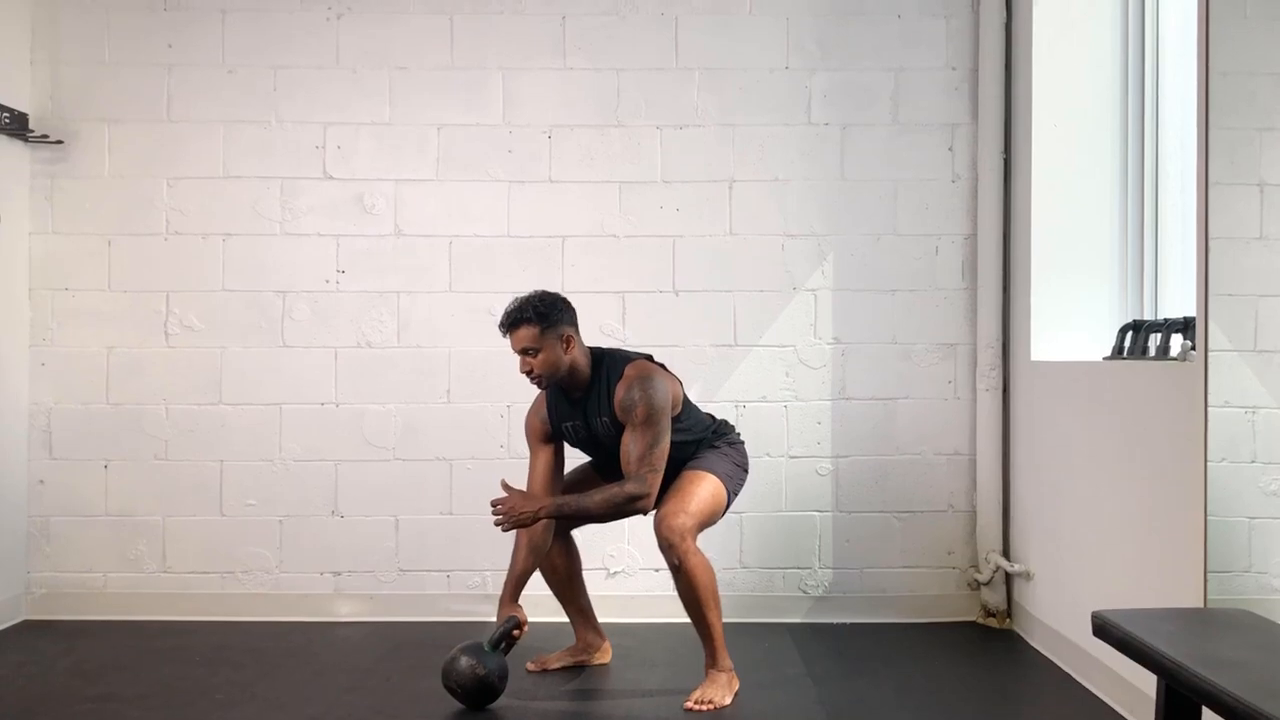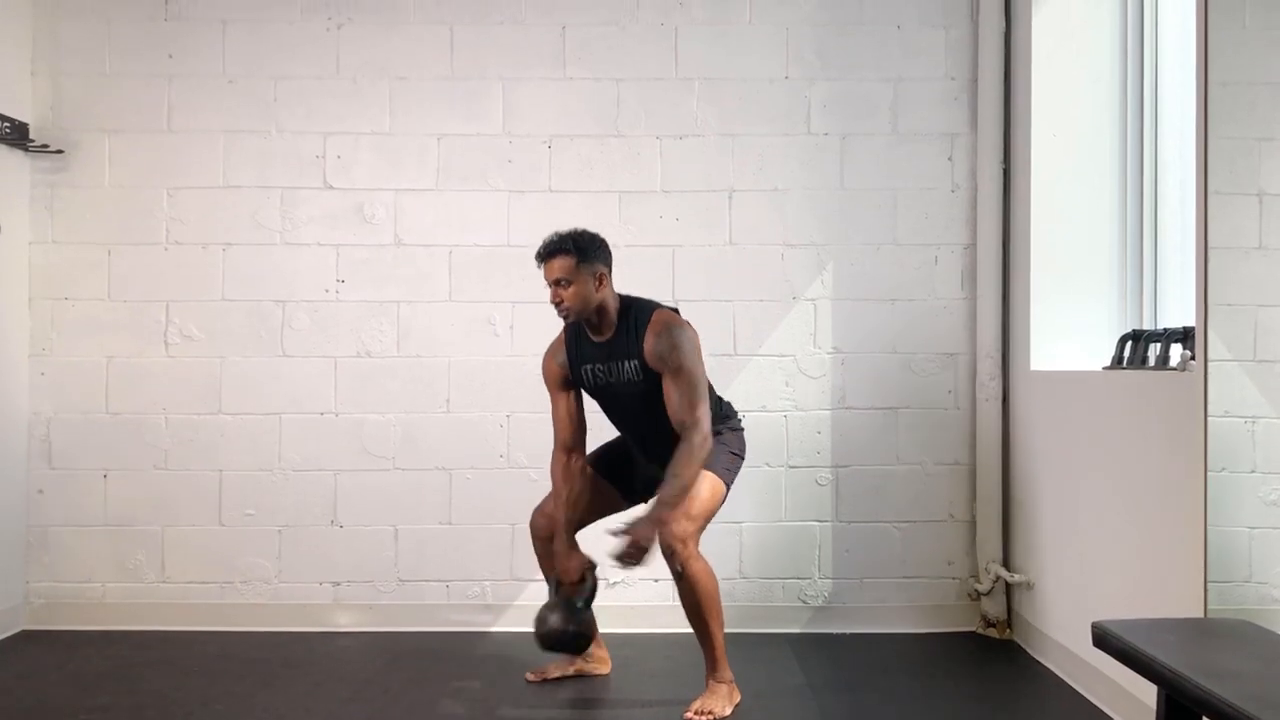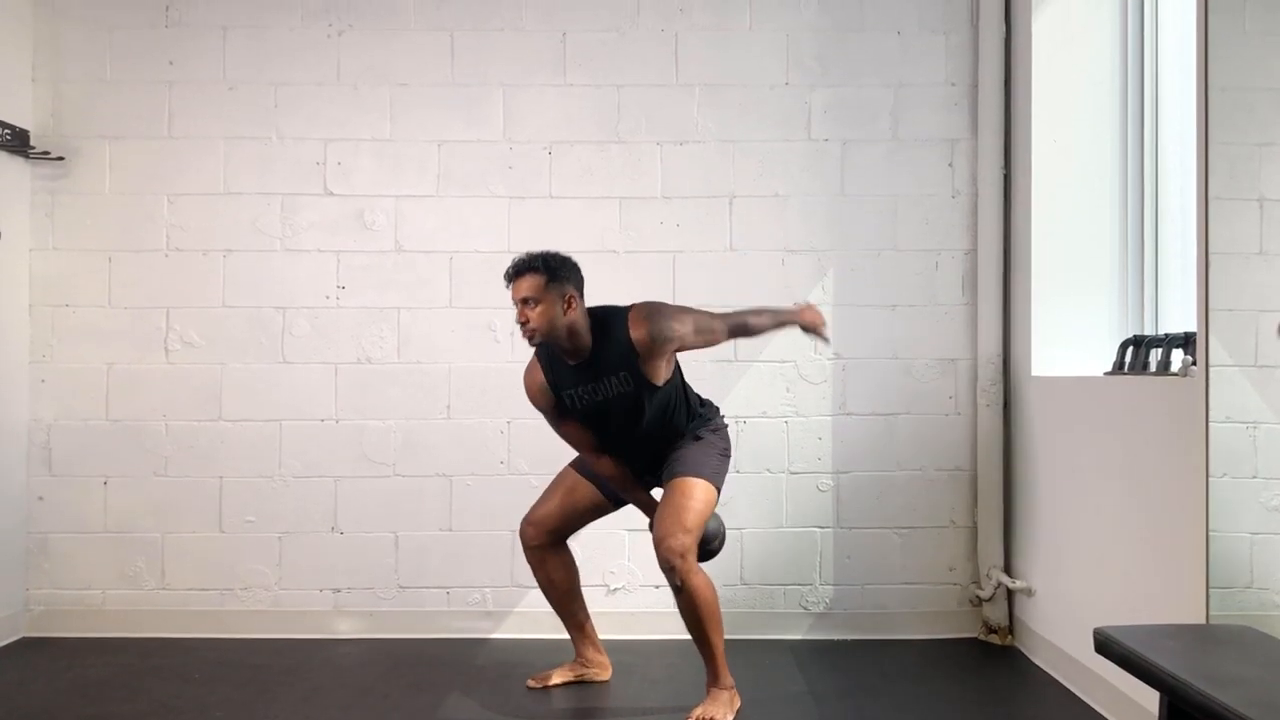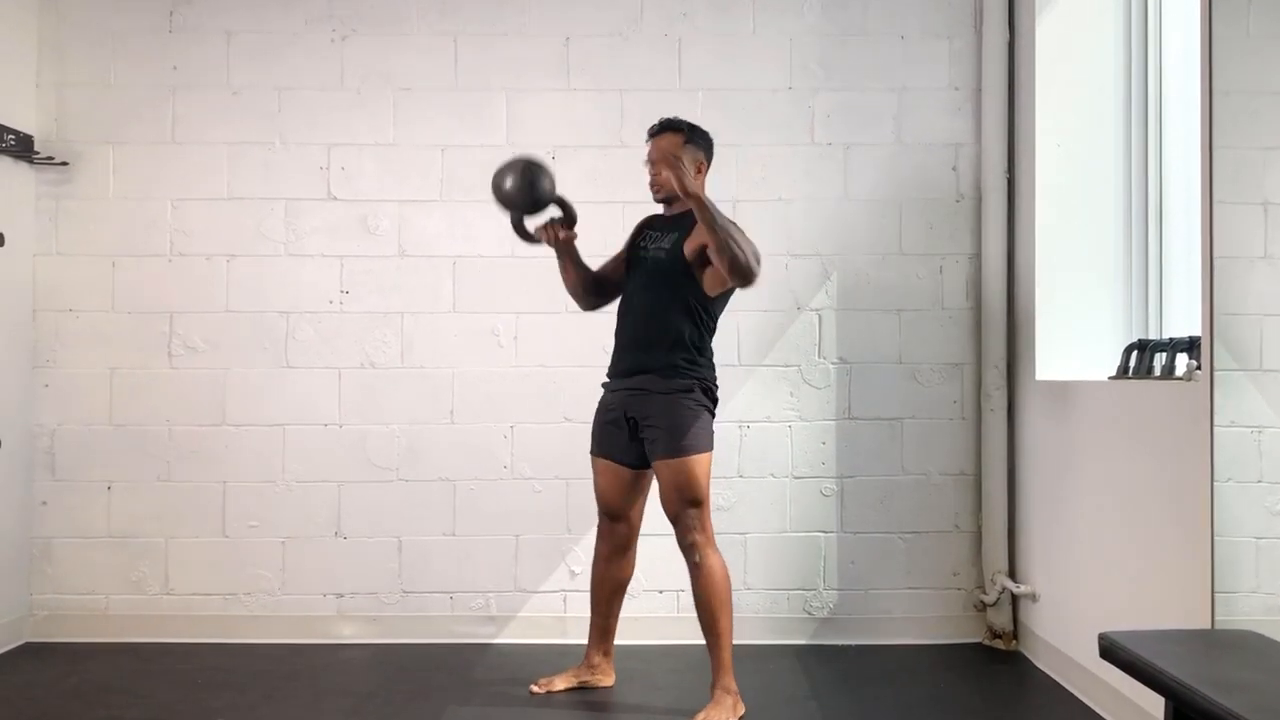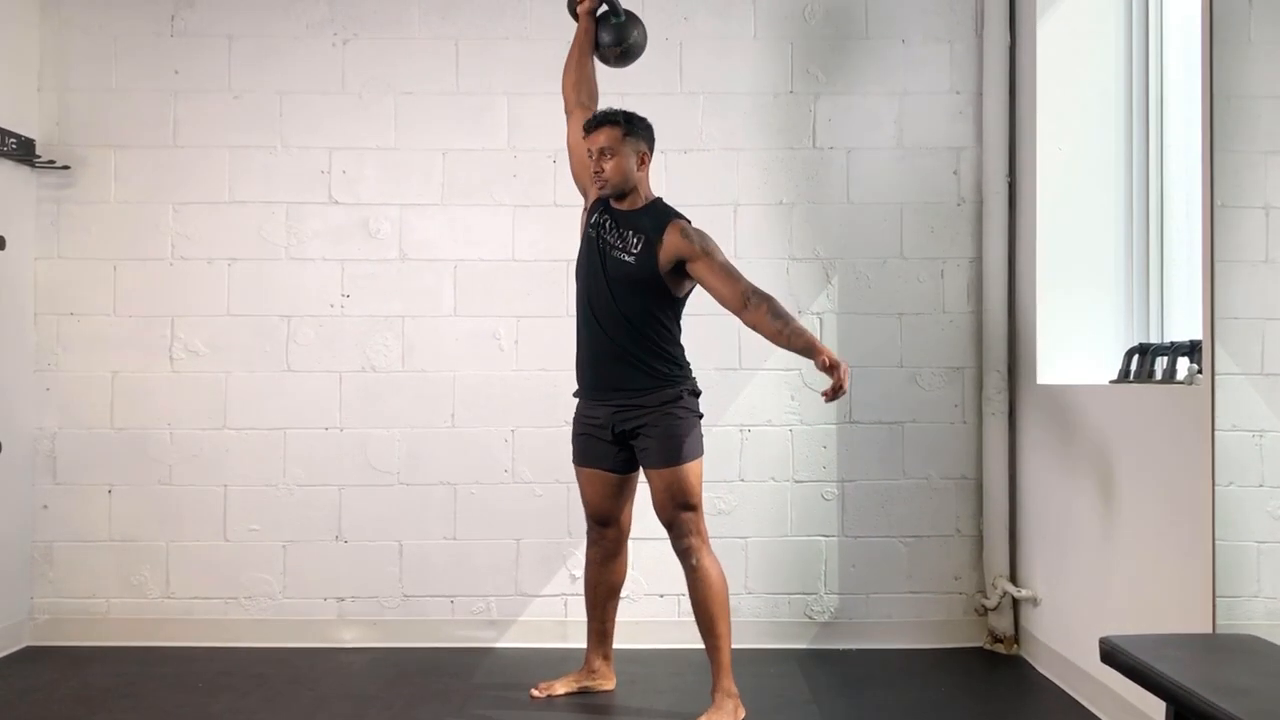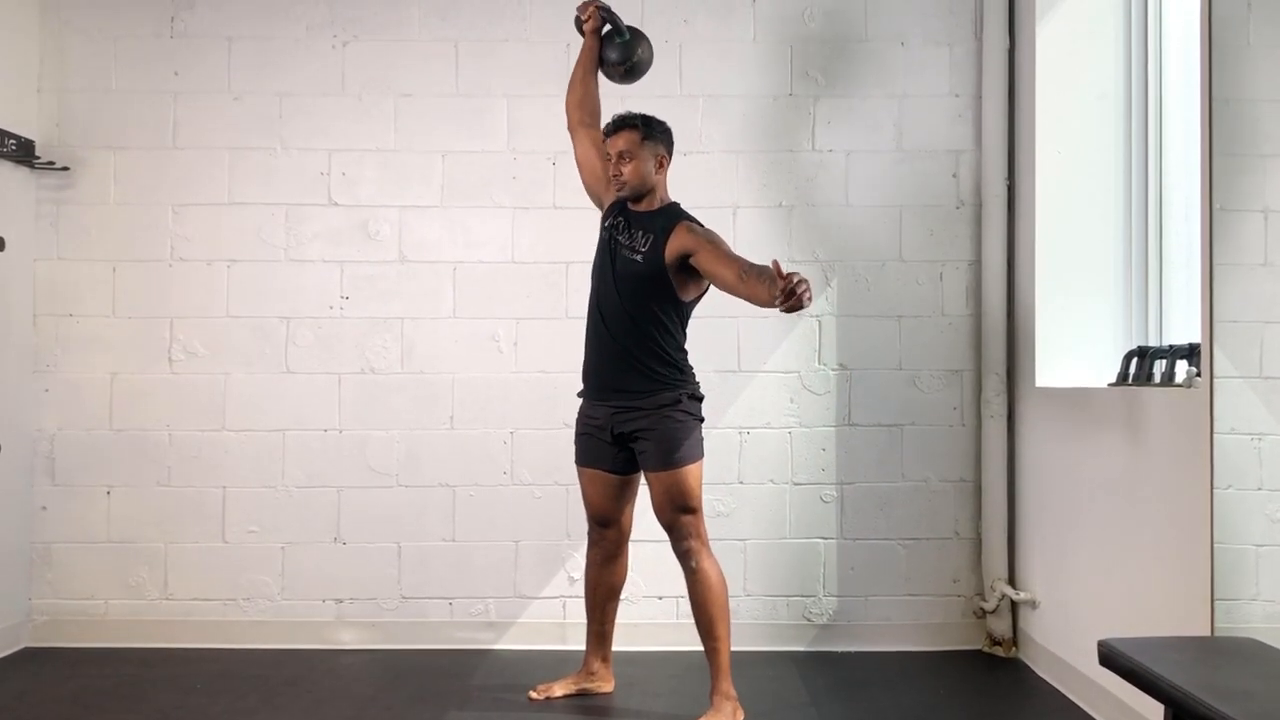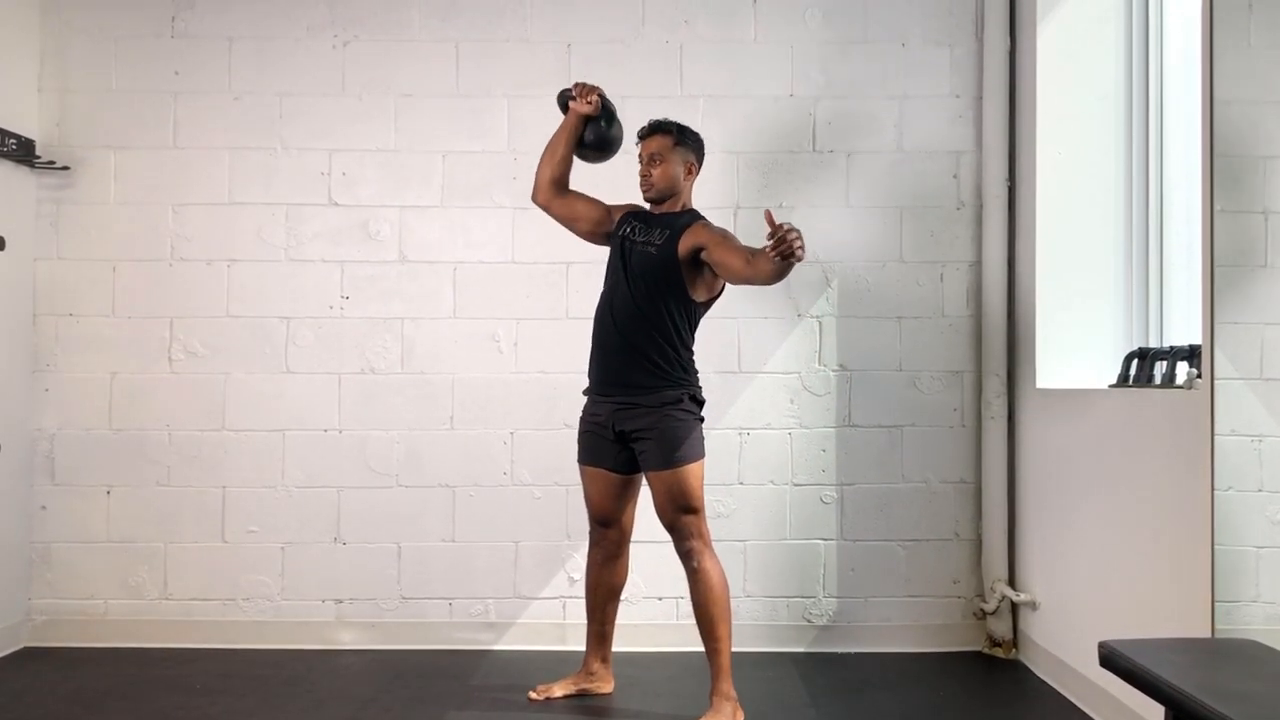
dt=0.5s
person 1, frame 1
left shoulder: (639, 385)
right shoulder: (544, 412)
left elbow: (642, 493)
right elbow: (540, 510)
left wrist: (544, 507)
right wrist: (509, 600)
left hip: (713, 453)
left knee: (673, 528)
right knee: (549, 519)
left ankle: (721, 668)
right ankle: (589, 640)
person 1, frame 2
left shoulder: (665, 332)
right shoulder: (561, 355)
left elbow: (695, 434)
right elbow: (567, 452)
left wrist: (654, 519)
right wrist: (563, 544)
left hip: (711, 441)
right hip: (639, 446)
left knee: (676, 534)
right knee: (546, 522)
left ankle: (722, 679)
right ankle: (589, 651)
person 1, frame 3
left shoulder: (641, 329)
right shoulder: (540, 377)
left elbow: (729, 324)
right elbow: (598, 454)
left wrist: (794, 315)
right wrist: (645, 502)
left hip: (693, 440)
right hip: (618, 453)
left knee: (673, 546)
right knee: (537, 531)
right ankle: (589, 656)
person 1, frame 4
left shoulder: (712, 232)
right shoulder: (648, 230)
left elbow: (747, 273)
right elbow: (593, 293)
left wrist: (694, 200)
right wrist: (565, 248)
left hip: (679, 394)
right hip: (623, 391)
left knee: (693, 535)
right knee: (614, 529)
right ankle: (598, 661)
person 1, frame 5
left shoulder: (676, 236)
right shoulder: (596, 204)
left elbow: (746, 299)
right elbow: (574, 105)
left wrist: (814, 349)
left hip: (662, 407)
right hip: (597, 407)
left knee: (689, 541)
right knee: (604, 536)
person 1, frame 6
left shoulder: (684, 234)
right shoulder: (614, 208)
left elbow: (744, 277)
right elbow: (580, 121)
left wrist: (783, 288)
left hip: (663, 408)
right hip: (601, 406)
left knee: (688, 541)
right knee: (605, 537)
person 1, frame 7
left shoulder: (698, 235)
right shoulder: (626, 221)
left elbow: (757, 269)
right elbow: (547, 194)
left wrist: (785, 254)
right wrist: (575, 119)
left hip: (665, 407)
right hip: (604, 404)
left knee: (691, 542)
right knee: (606, 534)
right ankle: (596, 667)
